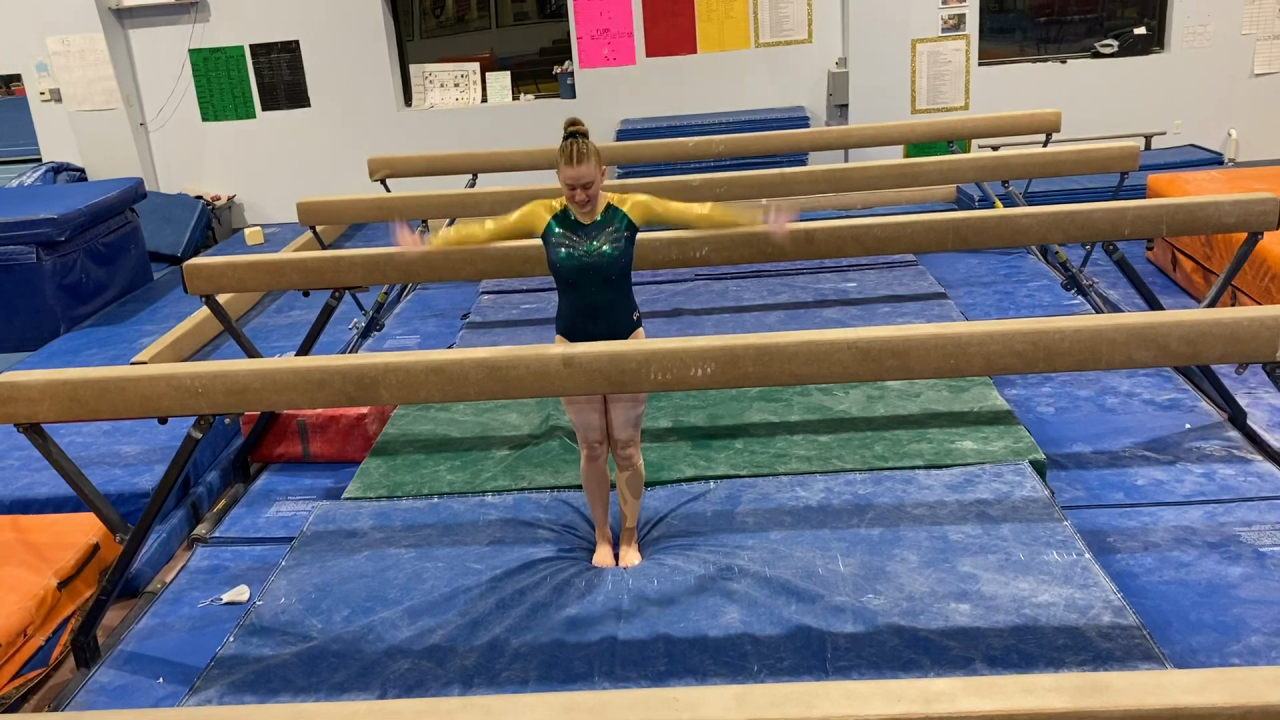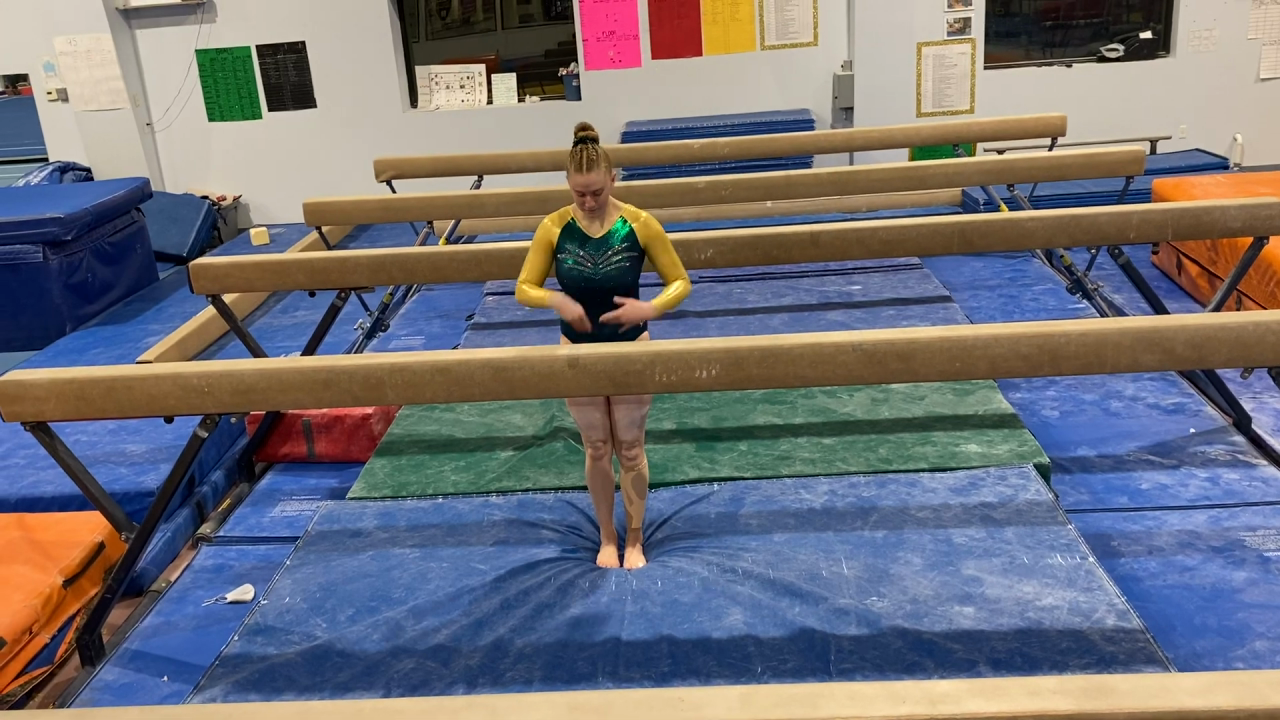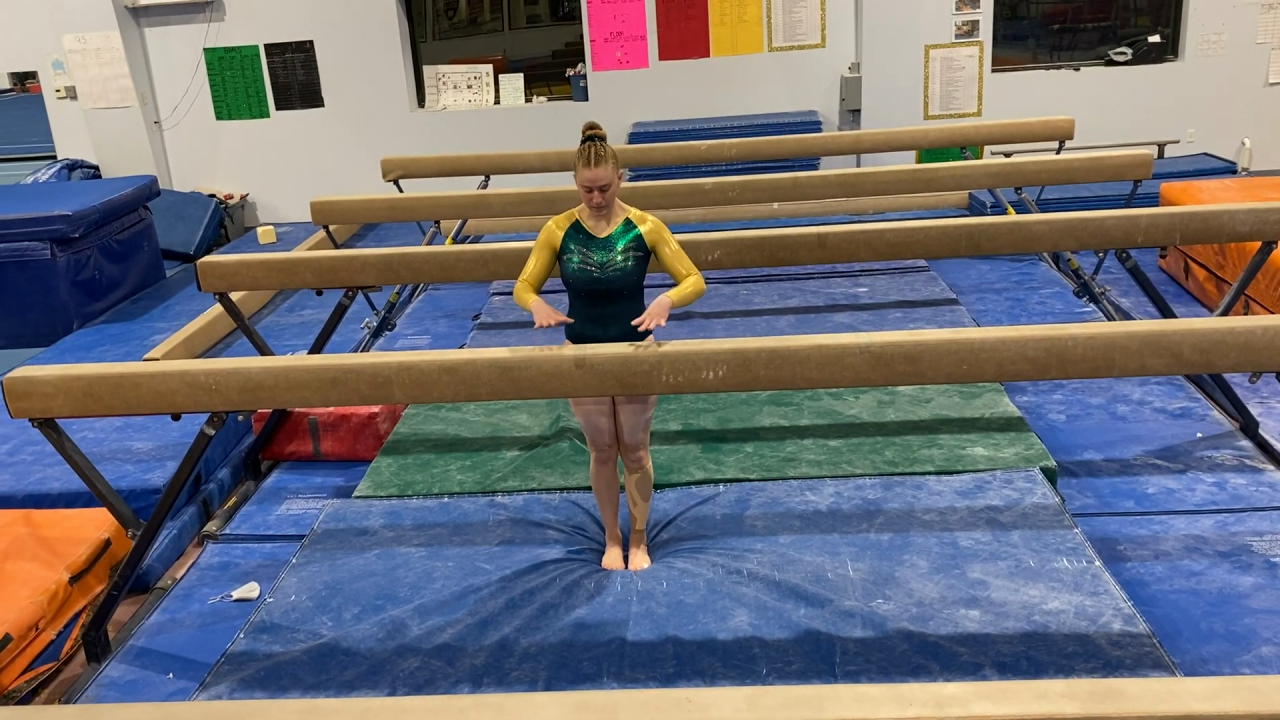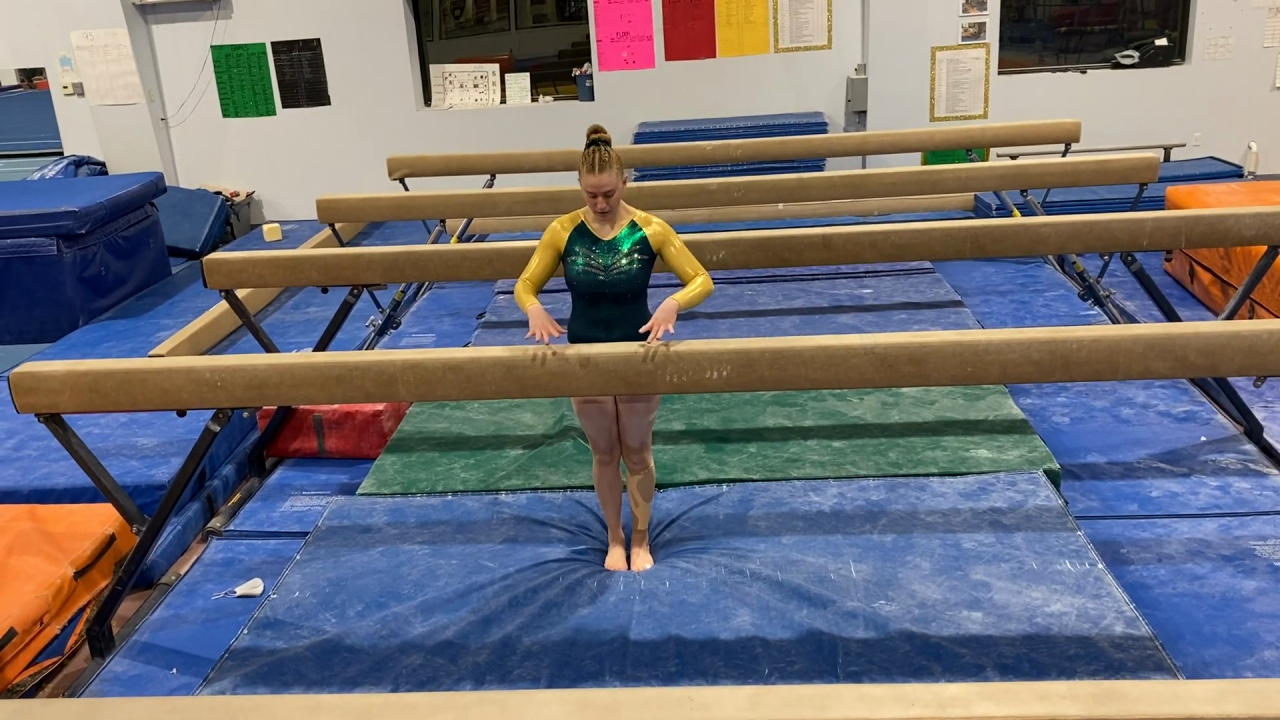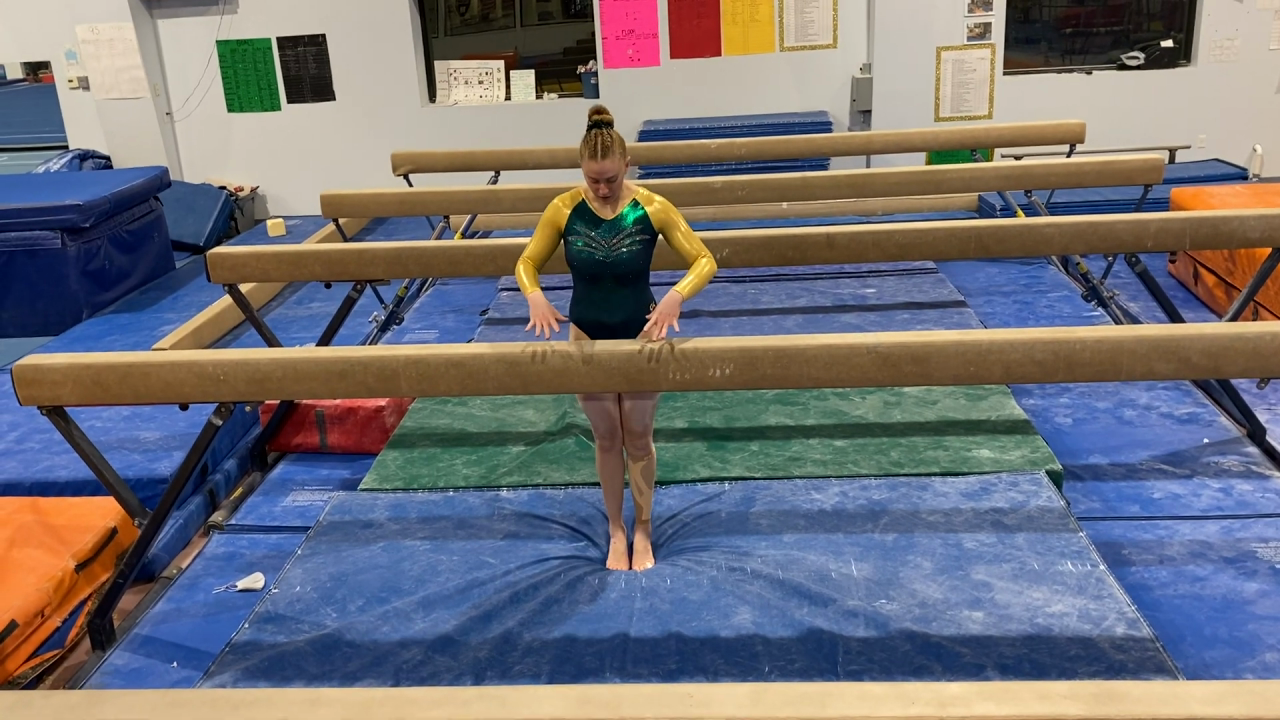
dt=0.4s
person 1, frame 1
left shoulder: (629, 210)
right shoulder: (545, 216)
left elbow: (696, 213)
right elbow: (487, 229)
left wrist: (759, 219)
right wrist: (425, 244)
left hip: (627, 345)
right hip: (572, 350)
left knee: (627, 447)
right knee: (592, 449)
left ankle: (630, 536)
right ankle: (603, 537)
person 1, frame 2
left shoulder: (641, 225)
right shoulder: (553, 228)
left elbow: (680, 282)
right elbow: (523, 288)
left wrist: (650, 308)
right wrist: (557, 301)
left hip: (630, 348)
right hip: (578, 352)
left knee: (631, 448)
right knee: (597, 449)
left ankle: (634, 538)
right ankle: (607, 537)
person 1, frame 3
left shoulder: (645, 227)
right shoulder: (558, 230)
left elbow: (695, 282)
right elbow: (523, 287)
left wrist: (666, 300)
right wrist: (538, 305)
left knee: (635, 451)
right knee: (602, 452)
left ankle: (638, 539)
right ankle: (612, 539)
person 1, frame 4
left shoulder: (651, 230)
right shoulder: (562, 231)
left elbow: (702, 281)
right elbow: (524, 285)
left wrist: (672, 303)
right wrist: (535, 310)
left knee: (637, 453)
right knee: (604, 454)
left ankle: (640, 538)
right ankle: (614, 537)
person 1, frame 5
left shoulder: (653, 208)
right shoulder: (563, 209)
left elbow: (705, 261)
right elbow: (526, 263)
left wrist: (676, 296)
right wrist: (535, 297)
left hip: (641, 336)
right hip: (587, 339)
left knee: (639, 440)
right knee: (607, 441)
left ankle: (642, 527)
right ankle: (616, 531)
